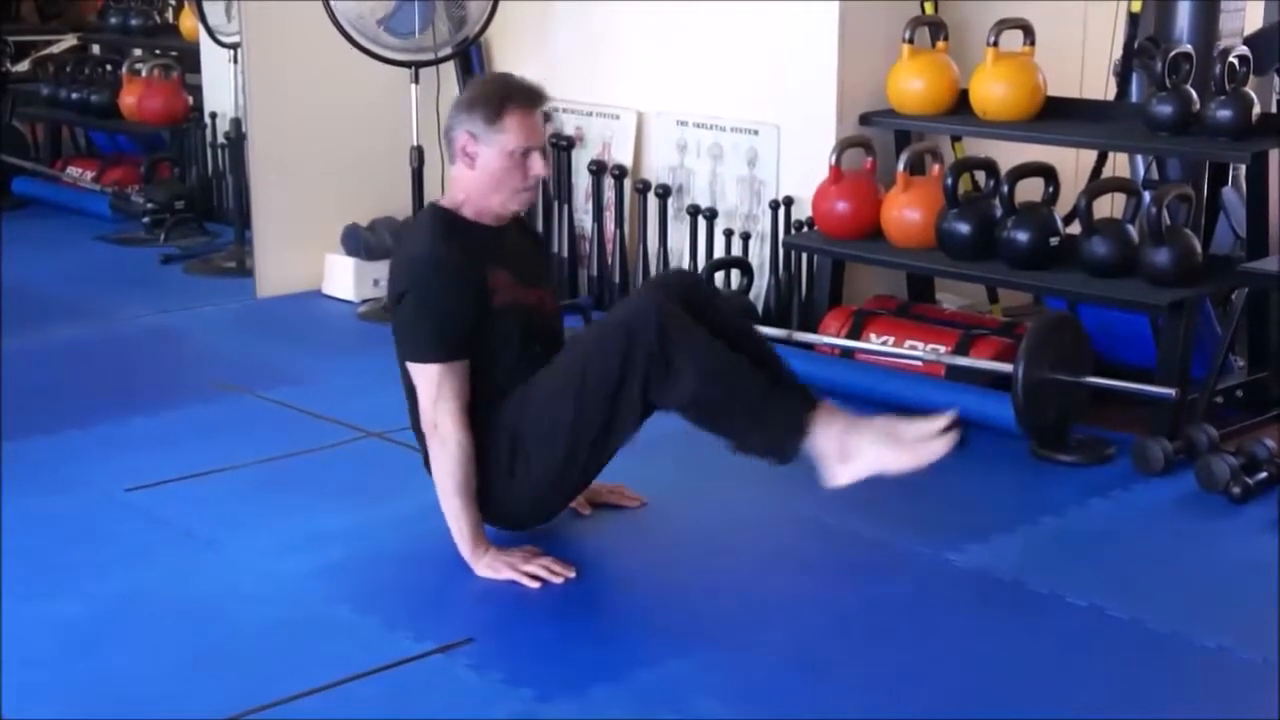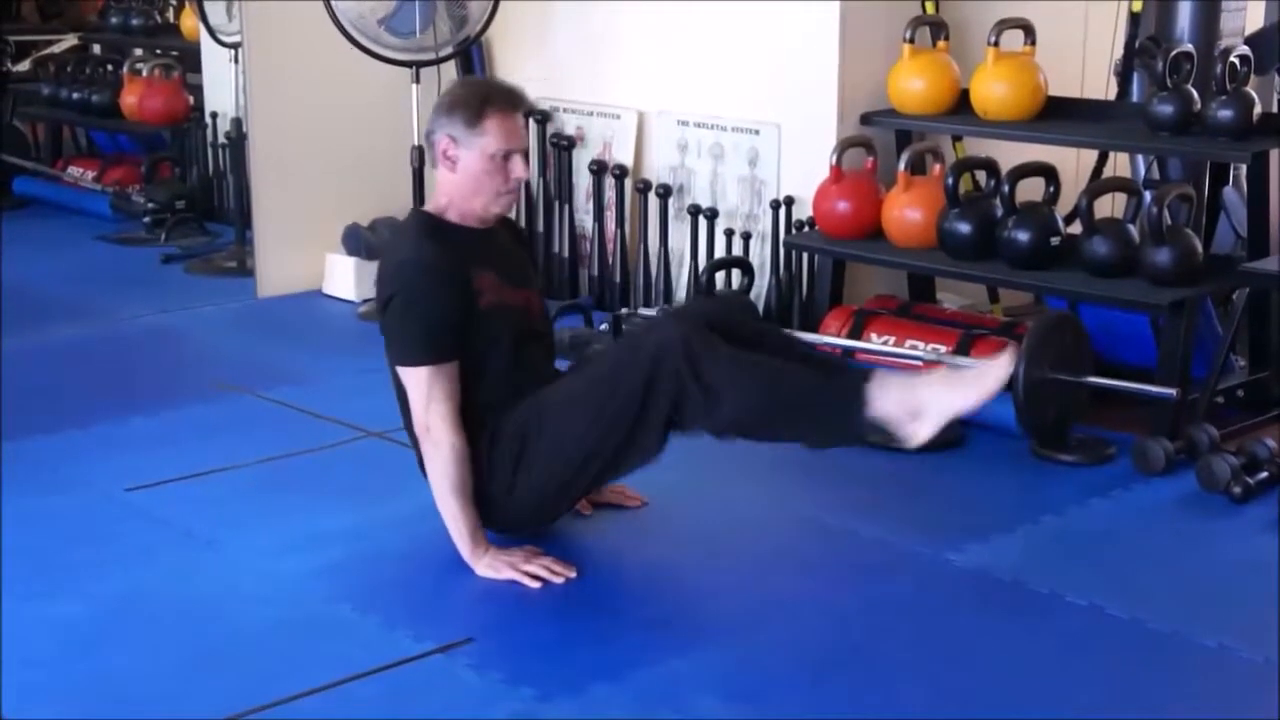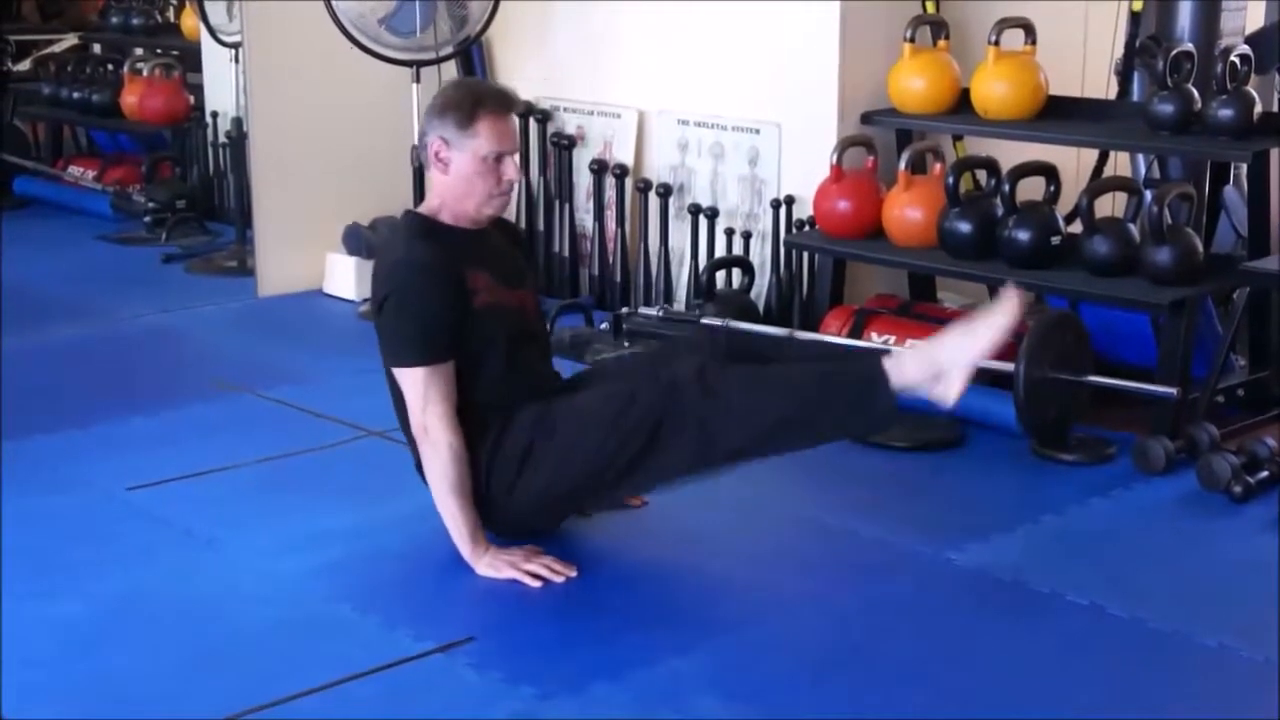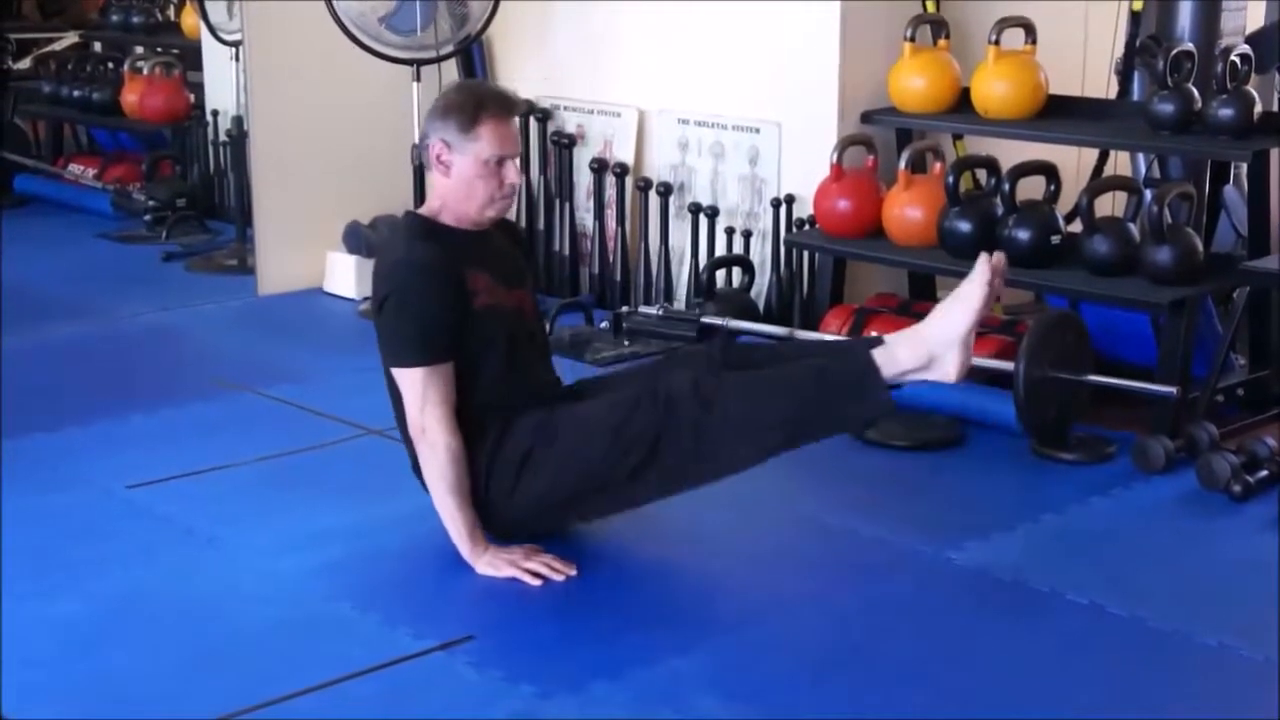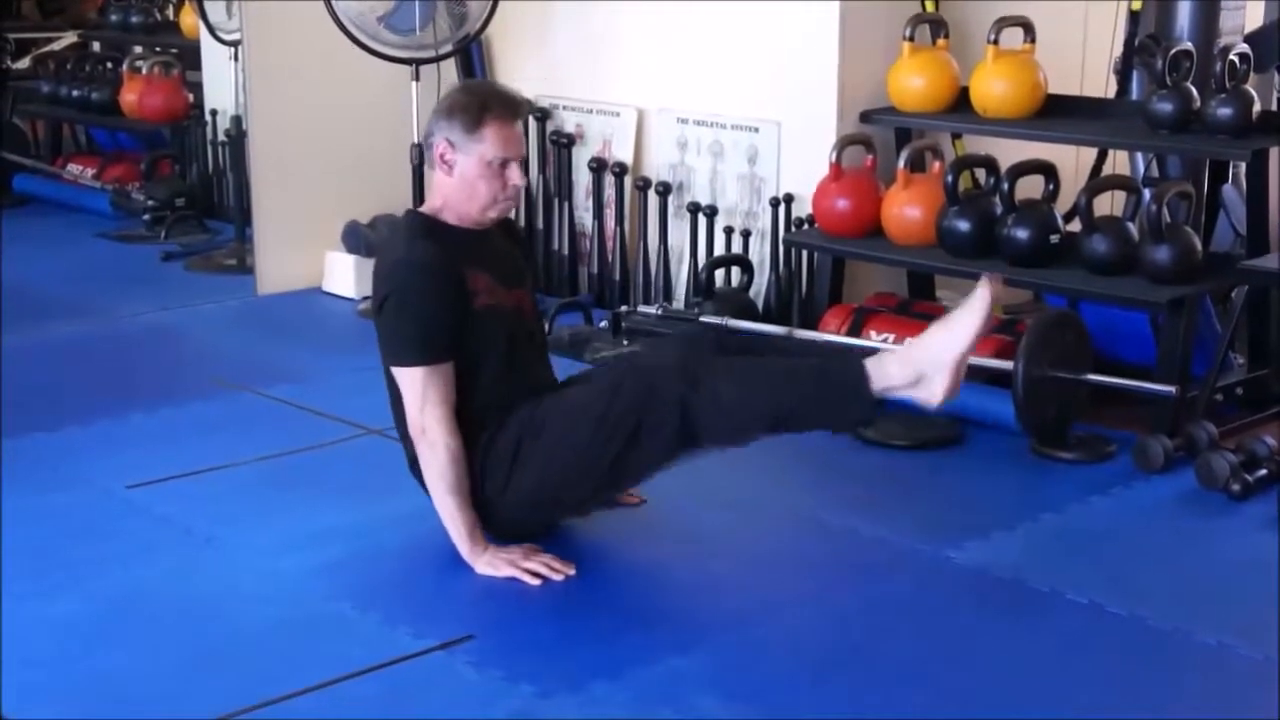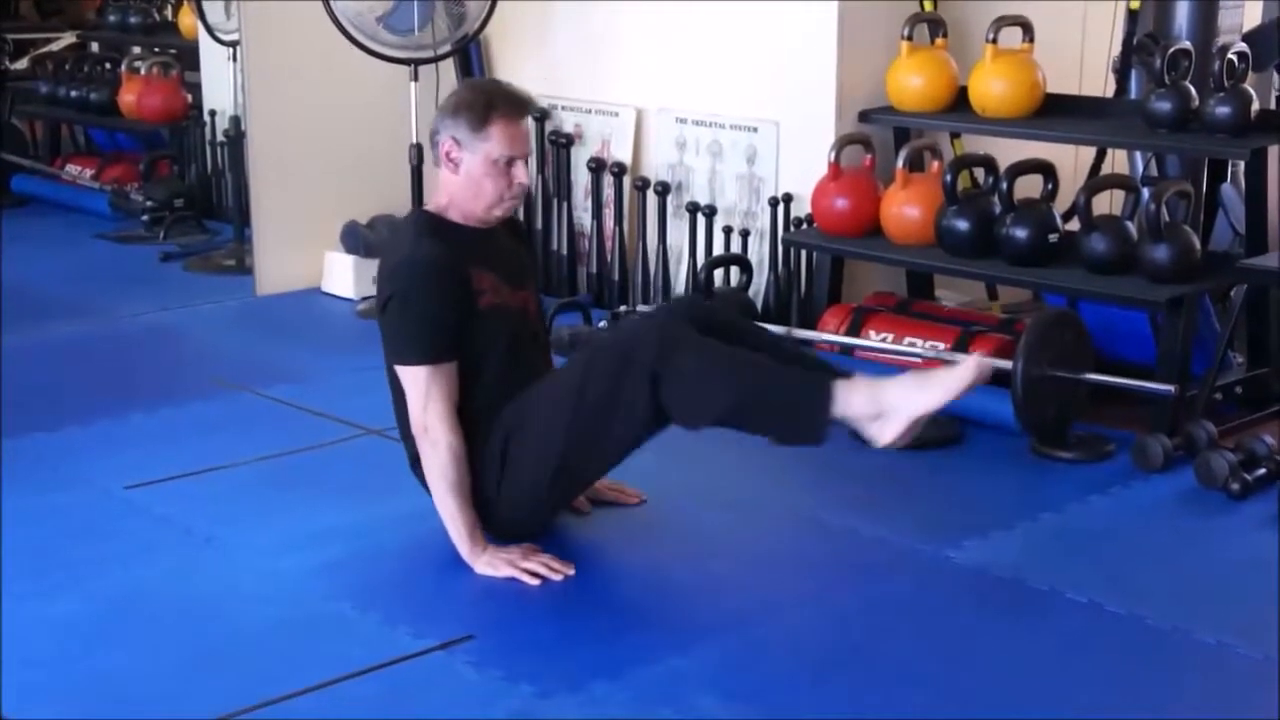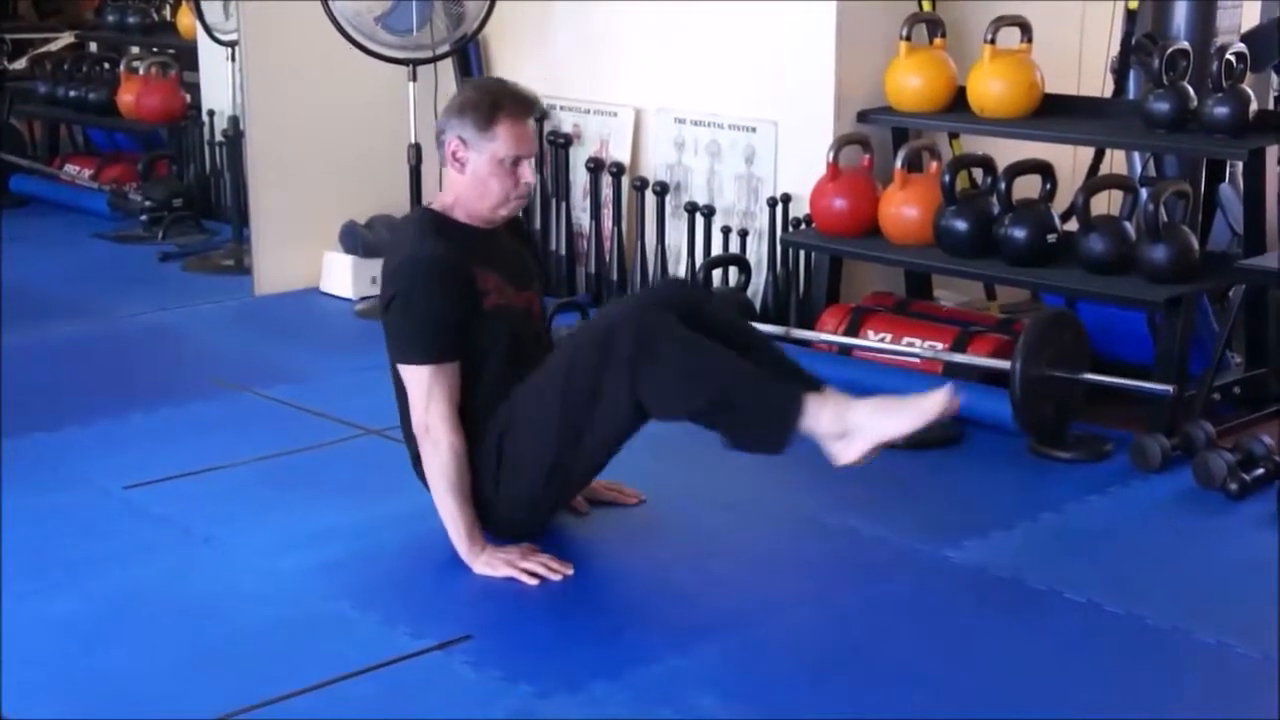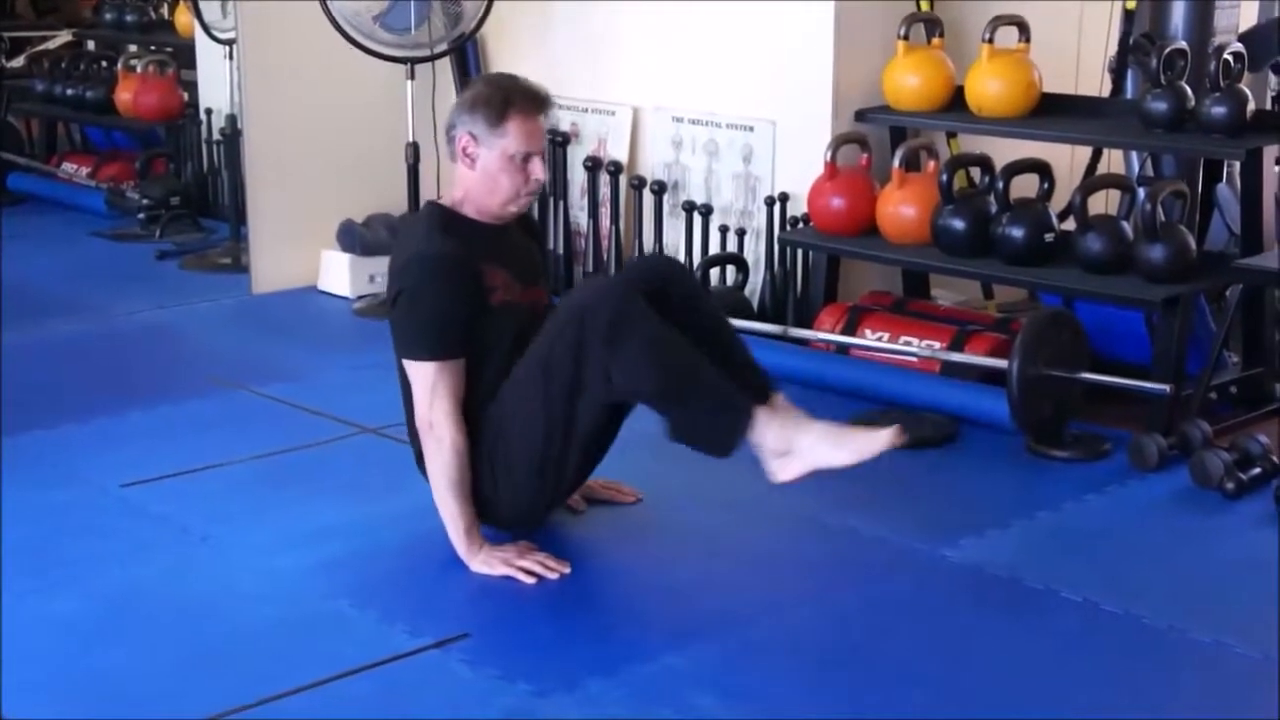
dt=0.1s
person 1, frame 1
left shoulder: (513, 233)
right shoulder: (435, 258)
right elbow: (443, 418)
left wrist: (567, 469)
right wrist: (478, 551)
left hip: (533, 439)
right hip: (506, 470)
left knee: (681, 293)
right knee: (646, 320)
left ankle: (828, 427)
right ankle: (829, 441)
person 1, frame 2
left shoulder: (500, 234)
right shoulder: (421, 264)
right elbow: (434, 422)
left wrist: (572, 470)
right wrist: (478, 551)
left hip: (540, 440)
right hip: (505, 475)
left knee: (714, 322)
right knee: (674, 353)
left ankle: (897, 398)
right ankle: (887, 404)
person 1, frame 3
left shoulder: (495, 235)
right shoulder: (414, 266)
right elbow: (431, 423)
left wrist: (585, 467)
right wrist: (478, 551)
left hip: (542, 434)
right hip: (502, 476)
left knee: (713, 363)
right knee: (687, 397)
left ankle: (918, 367)
right ankle: (915, 372)
person 1, frame 4
left shoulder: (497, 236)
right shoulder: (415, 268)
right elbow: (429, 423)
left wrist: (581, 471)
right wrist: (477, 549)
left hip: (542, 434)
right hip: (503, 477)
left knee: (711, 369)
right knee: (686, 408)
left ankle: (906, 352)
right ankle: (906, 357)
person 1, frame 5
left shoulder: (496, 235)
right shoulder: (416, 266)
right elbow: (429, 422)
left wrist: (572, 461)
right wrist: (476, 550)
left hip: (532, 445)
right hip: (500, 481)
left knee: (704, 354)
right knee: (676, 379)
left ankle: (899, 373)
right ankle: (892, 376)
person 1, frame 6
left shoulder: (501, 233)
right shoulder: (421, 264)
right elbow: (431, 421)
left wrist: (570, 457)
right wrist: (477, 550)
left hip: (530, 444)
right hip: (497, 479)
left knee: (689, 321)
right knee: (652, 346)
left ankle: (867, 399)
right ankle: (865, 402)
person 1, frame 7
left shoulder: (503, 231)
right shoulder: (427, 262)
right elbow: (432, 417)
left wrist: (565, 467)
right wrist: (475, 549)
left hip: (532, 456)
right hip: (499, 479)
left knee: (676, 305)
right knee: (633, 329)
left ankle: (831, 413)
right ankle: (826, 423)
person 1, frame 8
left shoulder: (513, 227)
right shoulder: (435, 258)
right elbow: (437, 414)
left wrist: (564, 468)
right wrist: (473, 547)
left hip: (527, 448)
right hip: (498, 474)
left knee: (659, 279)
right knee: (601, 309)
left ankle: (778, 423)
right ankle: (776, 436)
